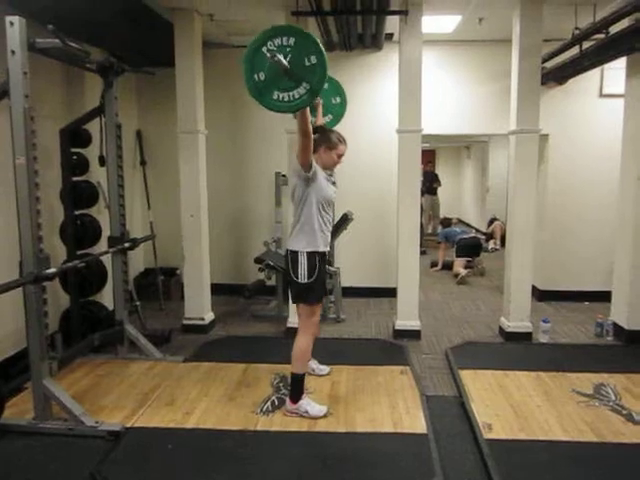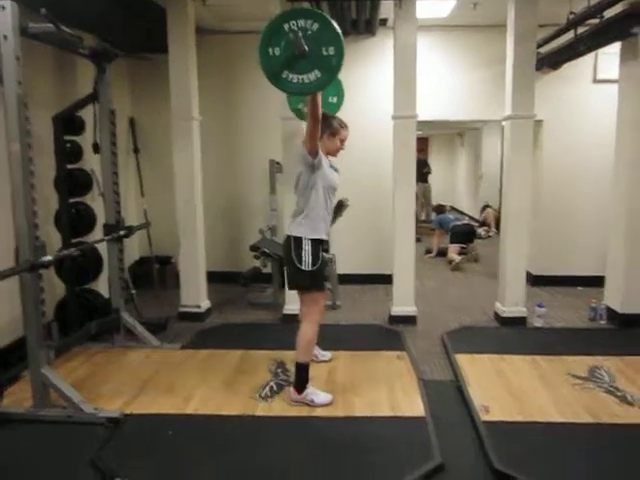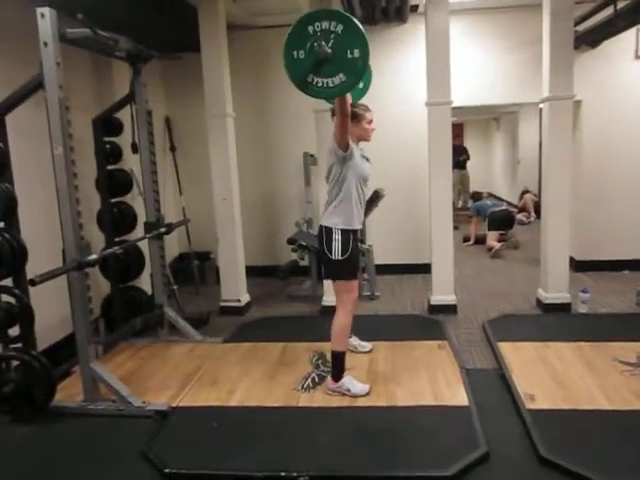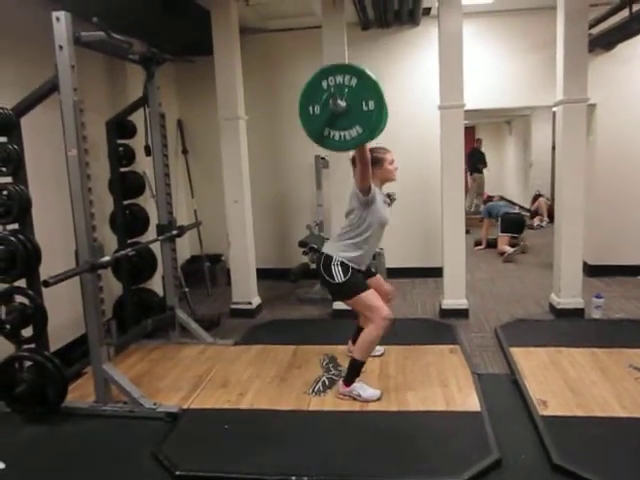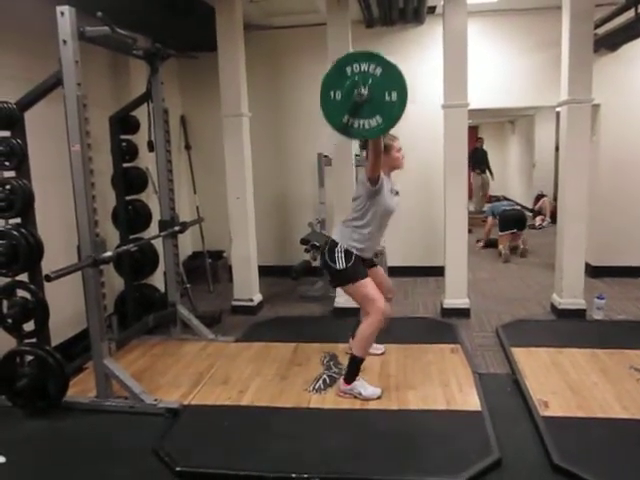
dt=1s
person 1, frame 1
left shoulder: (323, 173)
right shoulder: (307, 171)
left elbow: (318, 134)
right elbow: (305, 134)
left wrist: (318, 109)
left hip: (317, 252)
right hip: (303, 254)
left knee: (315, 316)
right knee: (308, 324)
left ankle: (305, 360)
right ankle: (295, 399)
person 1, frame 2
left shoulder: (325, 162)
right shoulder: (312, 158)
left elbow: (319, 122)
right elbow: (314, 121)
left wrist: (318, 94)
right wrist: (312, 94)
left hip: (313, 240)
right hip: (304, 242)
left knee: (314, 304)
right knee: (313, 312)
left ankle: (308, 348)
right ankle: (300, 388)
person 1, frame 3
left shoulder: (356, 150)
right shoulder: (343, 149)
left elbow: (348, 113)
right elbow: (343, 114)
left hip: (347, 230)
right hip: (336, 232)
left knee: (349, 295)
right knee: (347, 300)
left ankle: (346, 338)
right ankle: (337, 378)
person 1, frame 4
left shoulder: (378, 192)
right shoulder: (366, 192)
left elbow: (367, 159)
right elbow: (363, 161)
left hip: (353, 261)
right hip: (336, 264)
left knee: (385, 294)
right knee: (381, 316)
left ankle: (356, 343)
right ankle: (349, 383)
person 1, frame 5
left shoulder: (387, 180)
right shoulder: (374, 180)
left elbow: (376, 147)
right elbow: (374, 149)
left hip: (358, 251)
right hip: (341, 252)
left knee: (385, 290)
right knee: (379, 310)
left ankle: (358, 341)
right ankle: (349, 381)
